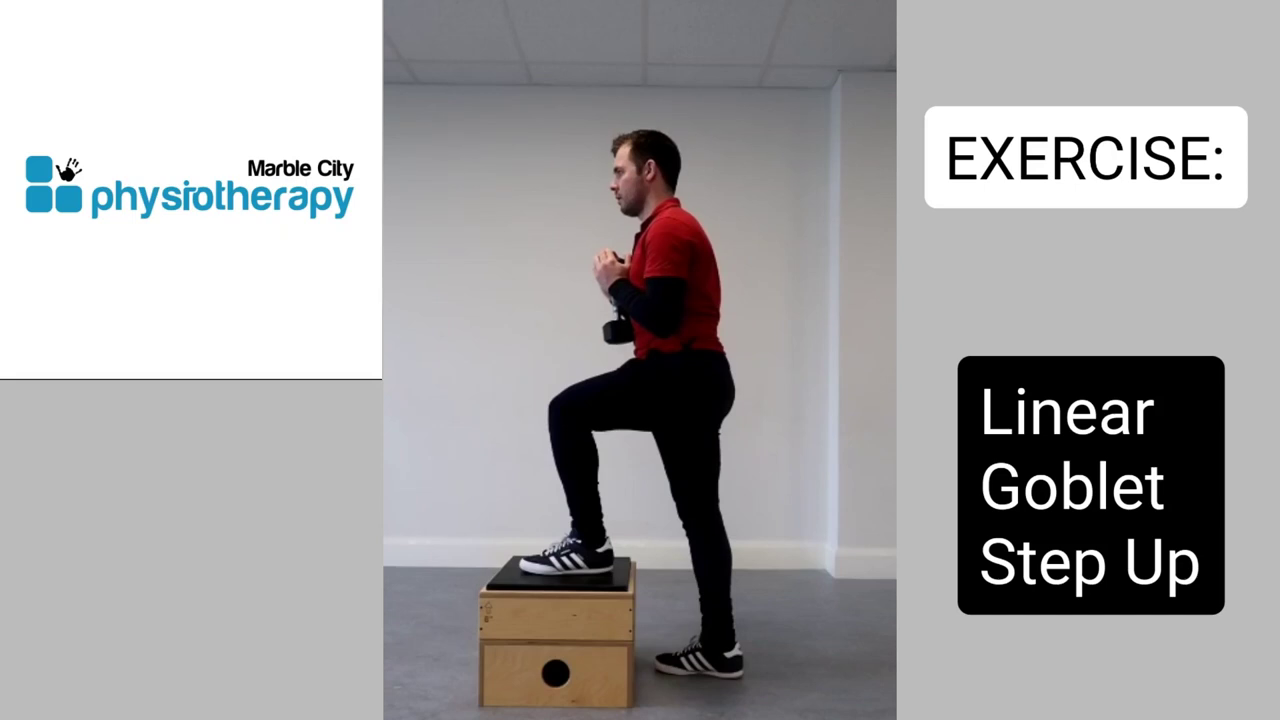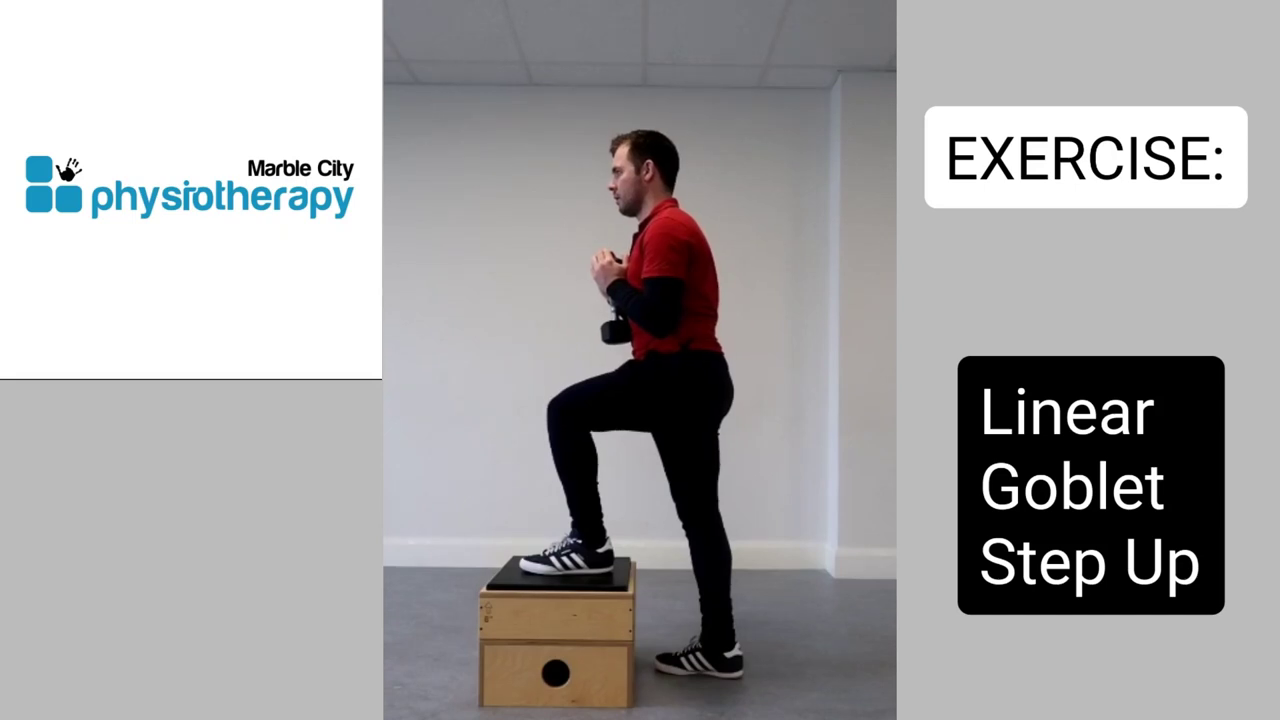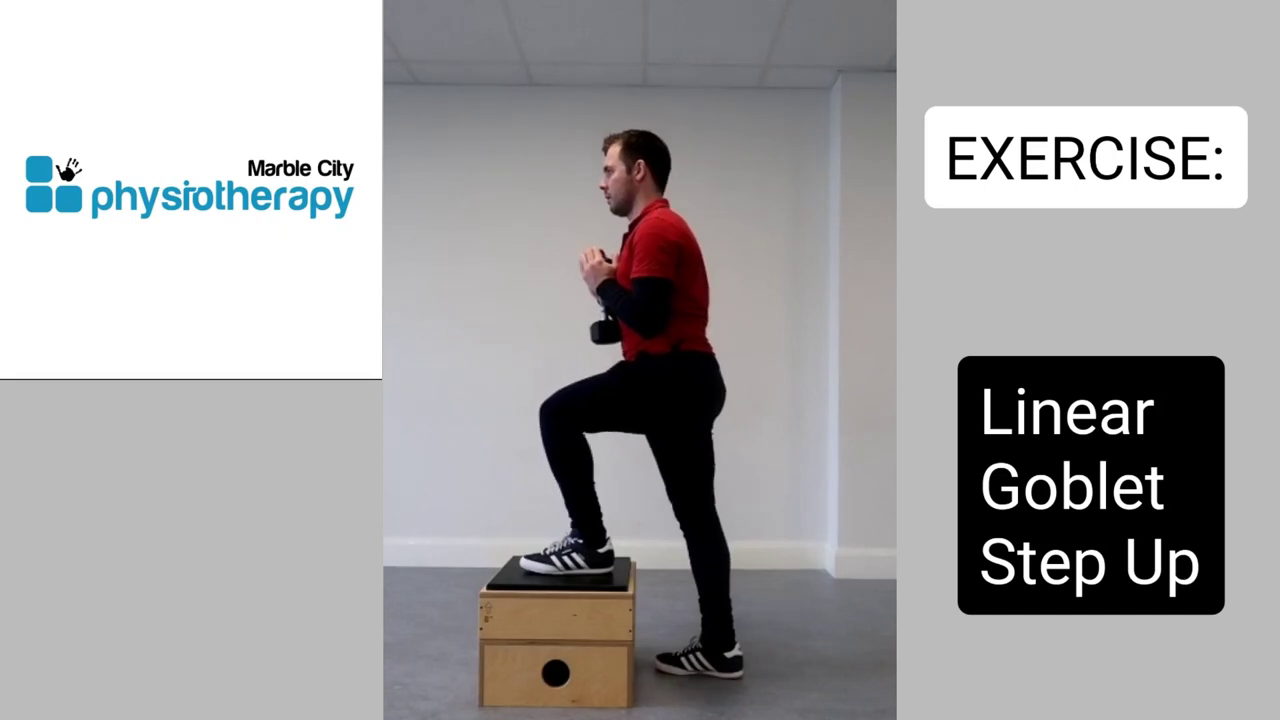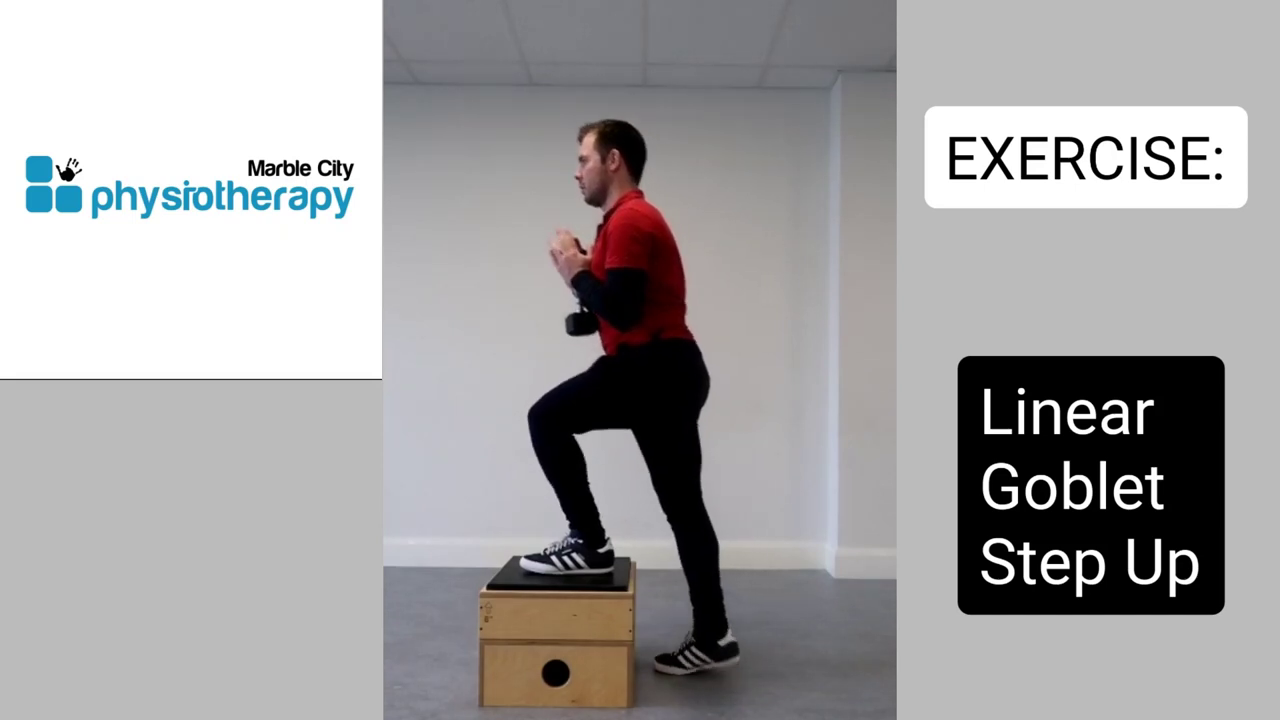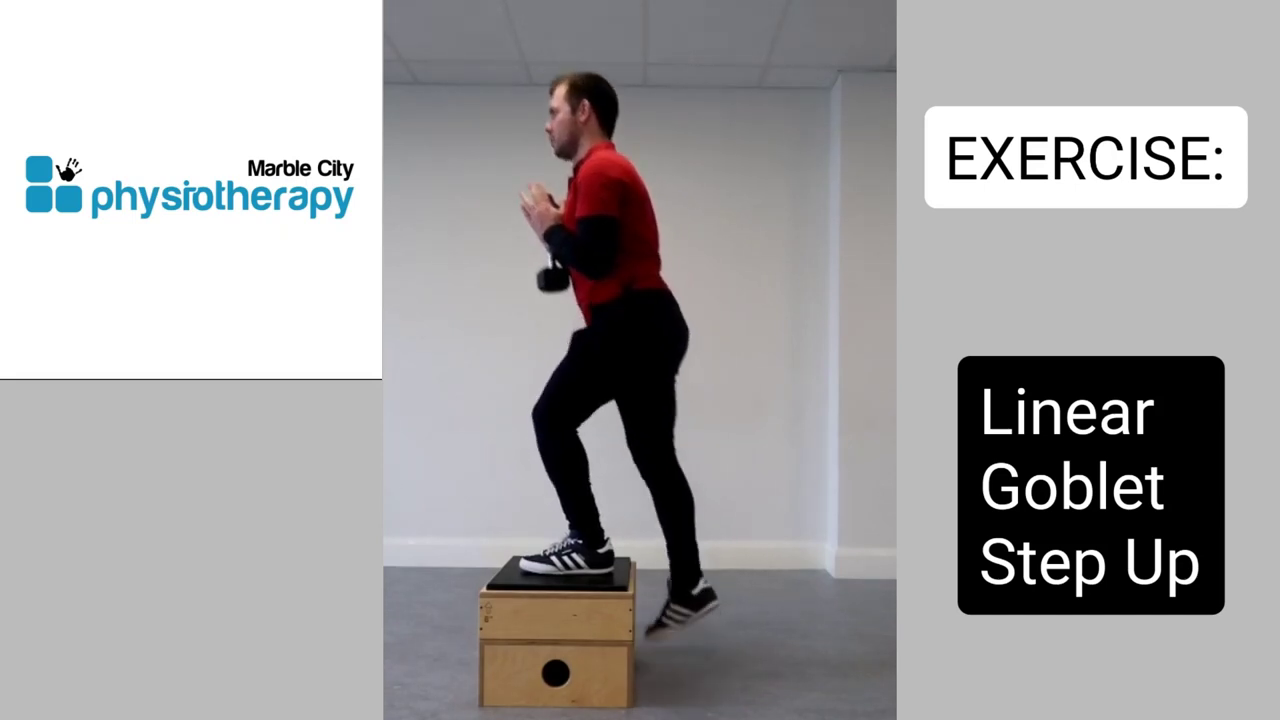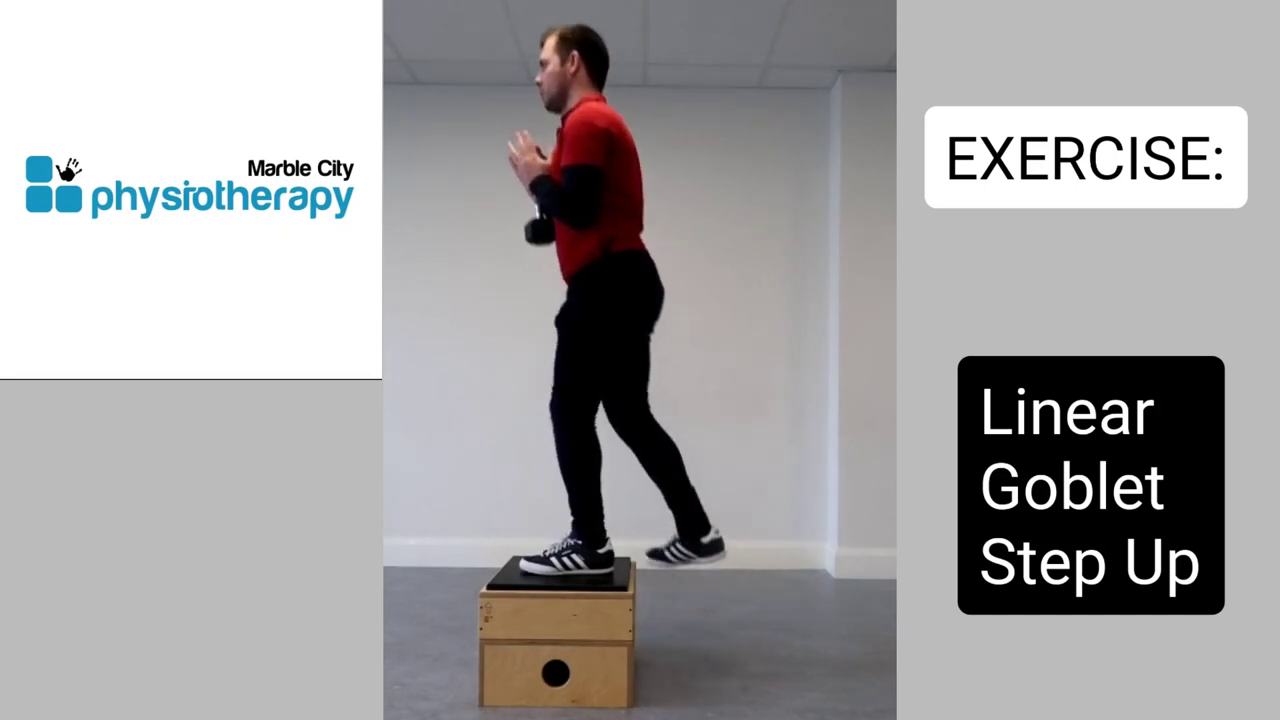
dt=0.2s
person 1, frame 1
left shoulder: (668, 227)
right shoulder: (666, 227)
left elbow: (662, 318)
left wrist: (615, 285)
right wrist: (625, 285)
left hip: (684, 377)
right hip: (693, 380)
left knee: (569, 411)
right knee: (698, 514)
left ankle: (588, 542)
right ankle: (719, 645)
person 1, frame 2
left shoulder: (665, 228)
right shoulder: (664, 227)
left elbow: (659, 319)
left wrist: (613, 285)
right wrist: (623, 285)
left hip: (682, 378)
right hip: (692, 380)
left knee: (567, 412)
right knee: (698, 515)
left ankle: (589, 542)
right ankle: (719, 645)
person 1, frame 3
left shoulder: (656, 229)
right shoulder: (655, 228)
left elbow: (648, 319)
left wrist: (602, 284)
right wrist: (612, 285)
left hip: (672, 378)
right hip: (684, 380)
left knee: (560, 414)
right knee: (695, 514)
left ankle: (589, 542)
right ankle: (719, 644)
person 1, frame 4
left shoulder: (628, 220)
right shoulder: (630, 219)
left elbow: (622, 310)
left wrist: (576, 274)
right wrist: (586, 271)
left hip: (655, 368)
right hip: (668, 370)
left knee: (548, 418)
right knee: (683, 505)
left ankle: (588, 542)
right ankle: (712, 635)
person 1, frame 5
left shoulder: (598, 170)
right shoulder: (605, 169)
left elbow: (595, 259)
left wrist: (549, 227)
right wrist: (558, 227)
left hip: (631, 324)
right hip: (649, 324)
left knee: (553, 418)
right knee: (655, 460)
left ankle: (589, 544)
right ankle: (688, 586)
person 1, frame 6
left shoulder: (586, 121)
right shoulder: (596, 121)
left elbow: (577, 210)
left wrist: (535, 178)
right wrist: (545, 180)
left hip: (607, 285)
right hip: (624, 283)
left knee: (571, 412)
right knee: (629, 413)
left ankle: (589, 544)
right ankle: (695, 531)
